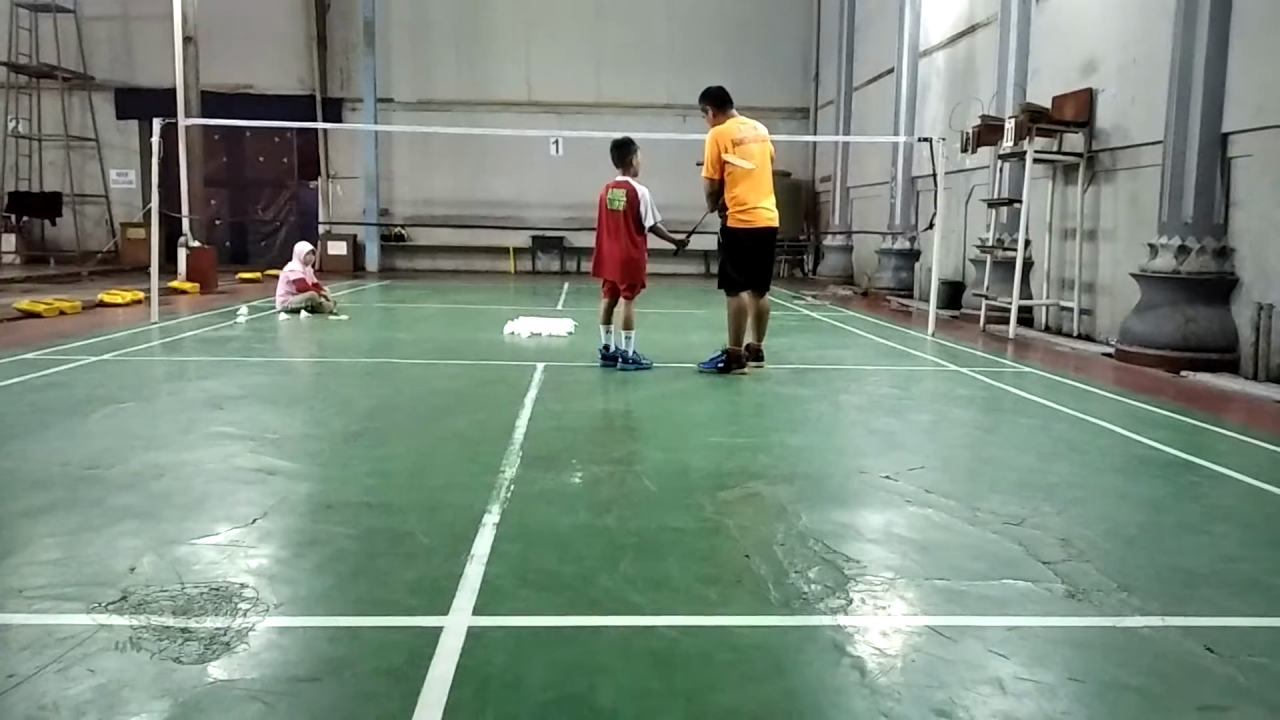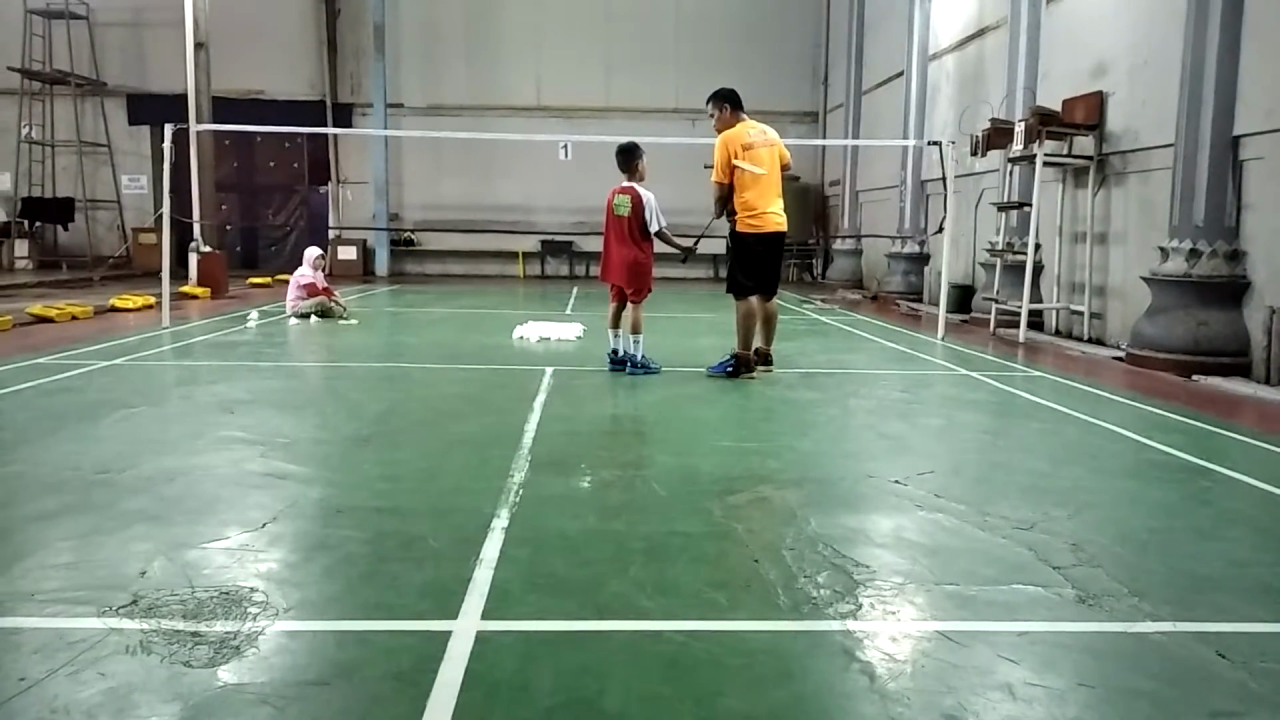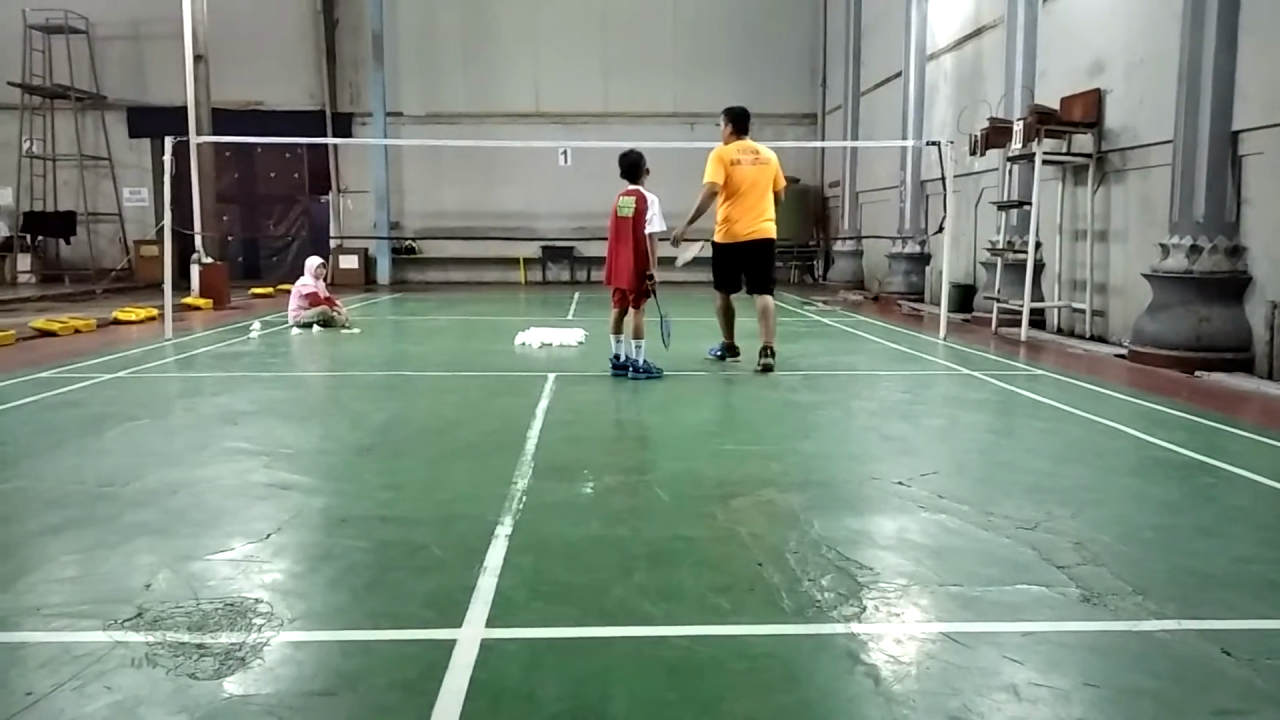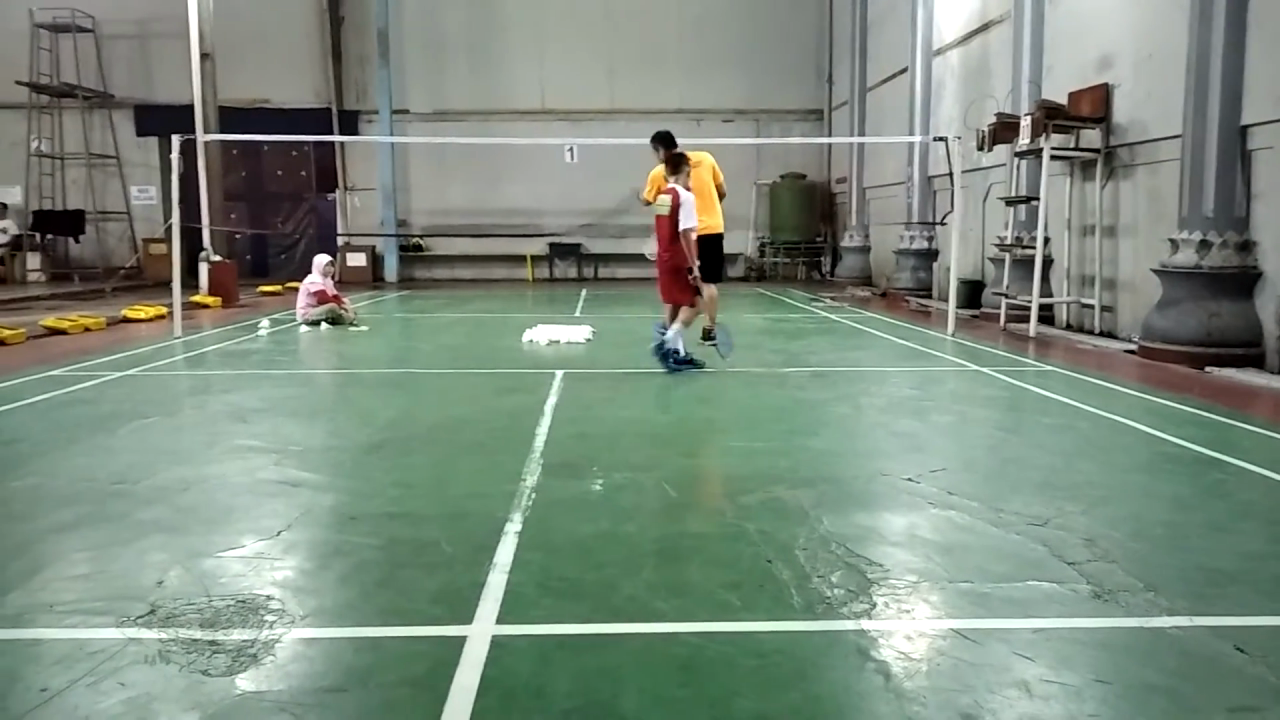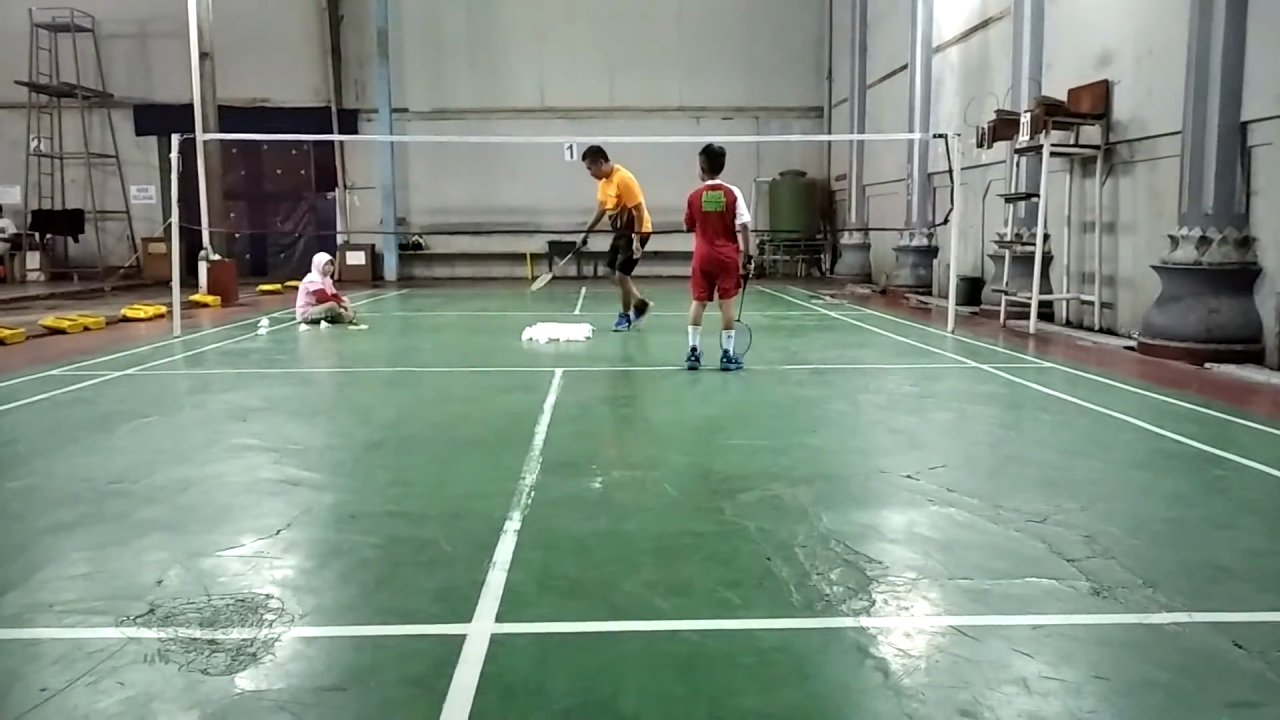
dt=1s
person 1, frame 1
left shoulder: (718, 134)
right shoulder: (759, 128)
left elbow: (711, 185)
left wrist: (713, 206)
left hip: (741, 221)
right hip: (768, 218)
left knee: (737, 289)
right knee: (759, 289)
left ankle: (735, 355)
right ankle: (756, 350)
person 1, frame 2
left shoulder: (728, 139)
right shoulder: (770, 133)
left elbow: (721, 189)
right elbow: (787, 165)
left wrist: (719, 211)
left hip: (749, 226)
right hip: (776, 223)
left knee: (746, 294)
right knee: (766, 294)
left ankle: (743, 360)
right ankle: (764, 354)
person 1, frame 3
left shoulder: (721, 154)
right shoulder: (769, 155)
left elbow: (710, 192)
right elbow: (778, 197)
left wrist: (686, 226)
left hip: (729, 236)
right hip: (764, 234)
left knee: (724, 292)
right knee: (763, 293)
left ankle: (729, 346)
right ankle: (767, 350)
person 1, frame 4
left shoulder: (659, 172)
right shoulder: (706, 159)
left elbow: (646, 200)
right elbow: (722, 192)
right hip: (714, 229)
right knee: (709, 282)
right ankle: (709, 330)
person 1, frame 5
left shoulder: (623, 178)
right shoulder: (602, 181)
left elbow: (639, 210)
right elbow: (602, 208)
left wrist: (637, 239)
right wrist: (587, 232)
left hip: (636, 232)
right hip: (619, 231)
left knee: (621, 274)
right knee: (613, 270)
left ankle: (627, 314)
right ankle: (640, 302)
person 2, frame 1
left shoulder: (607, 190)
right shoulder: (639, 191)
left elbow: (605, 224)
right elbow: (653, 225)
right wrist: (675, 241)
left hip: (609, 256)
right hip: (630, 256)
left knee: (609, 299)
right knee: (627, 301)
left ankle: (608, 350)
right ankle: (627, 355)
person 2, frame 2
left shoulder: (613, 195)
right shoulder: (645, 196)
left elbow: (613, 229)
right elbow: (658, 231)
right wrist: (681, 248)
left hip: (617, 260)
right hip: (637, 261)
left knee: (617, 304)
right knee: (635, 305)
left ankle: (617, 354)
right ankle: (636, 359)
person 2, frame 3
left shoulder: (619, 199)
right shoulder: (649, 200)
left elbow: (616, 232)
right elbow: (650, 236)
right wrist: (652, 269)
left hip: (618, 266)
right hip: (637, 267)
left knee: (618, 310)
right knee: (636, 311)
left ankle: (619, 360)
right ankle: (638, 364)
person 2, frame 4
left shoulder: (660, 196)
right shoulder: (685, 196)
right elbow: (685, 233)
right wrist: (692, 265)
left hip: (664, 259)
right hip: (680, 261)
left knee: (673, 305)
right knee: (692, 305)
left ankle: (677, 354)
right ankle: (665, 344)
person 2, frame 5
left shoulder: (695, 195)
right shoulder: (733, 193)
left elbow: (689, 227)
right elbow: (744, 226)
right wrist: (748, 256)
left hip: (703, 257)
right hip: (727, 257)
left knee: (698, 301)
right knee: (726, 303)
left ankle: (693, 351)
right ankle: (728, 354)
